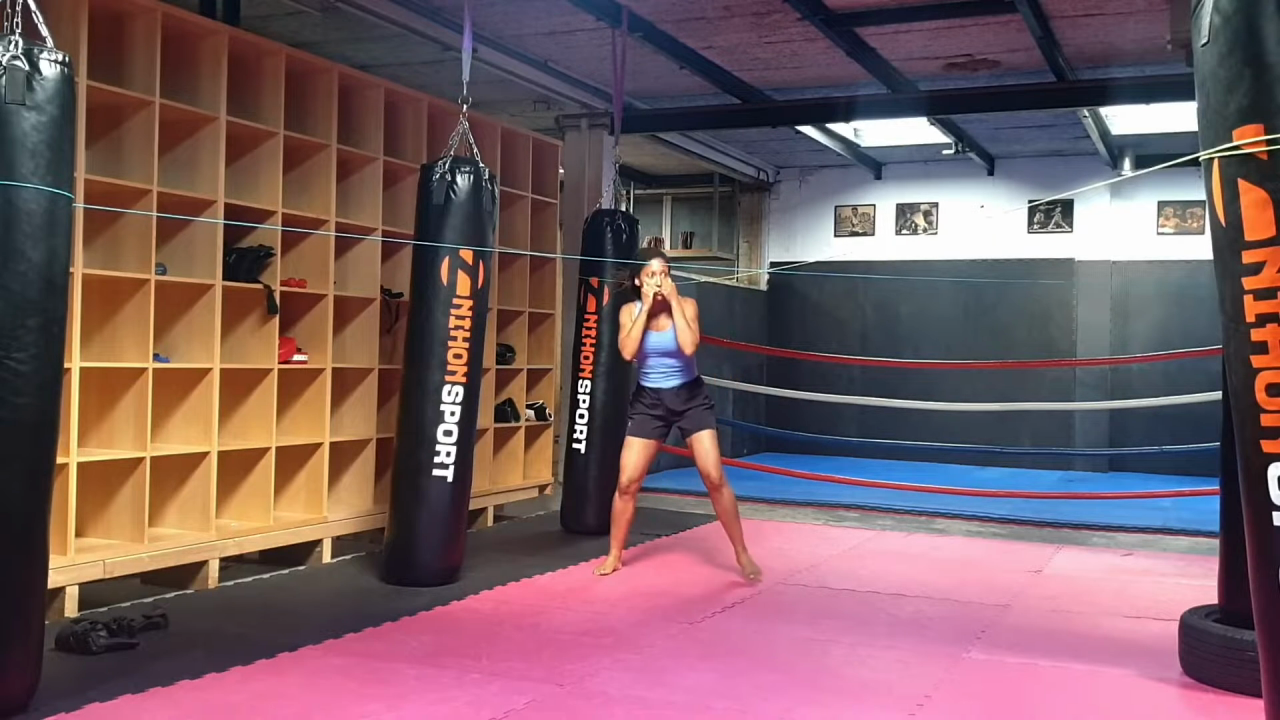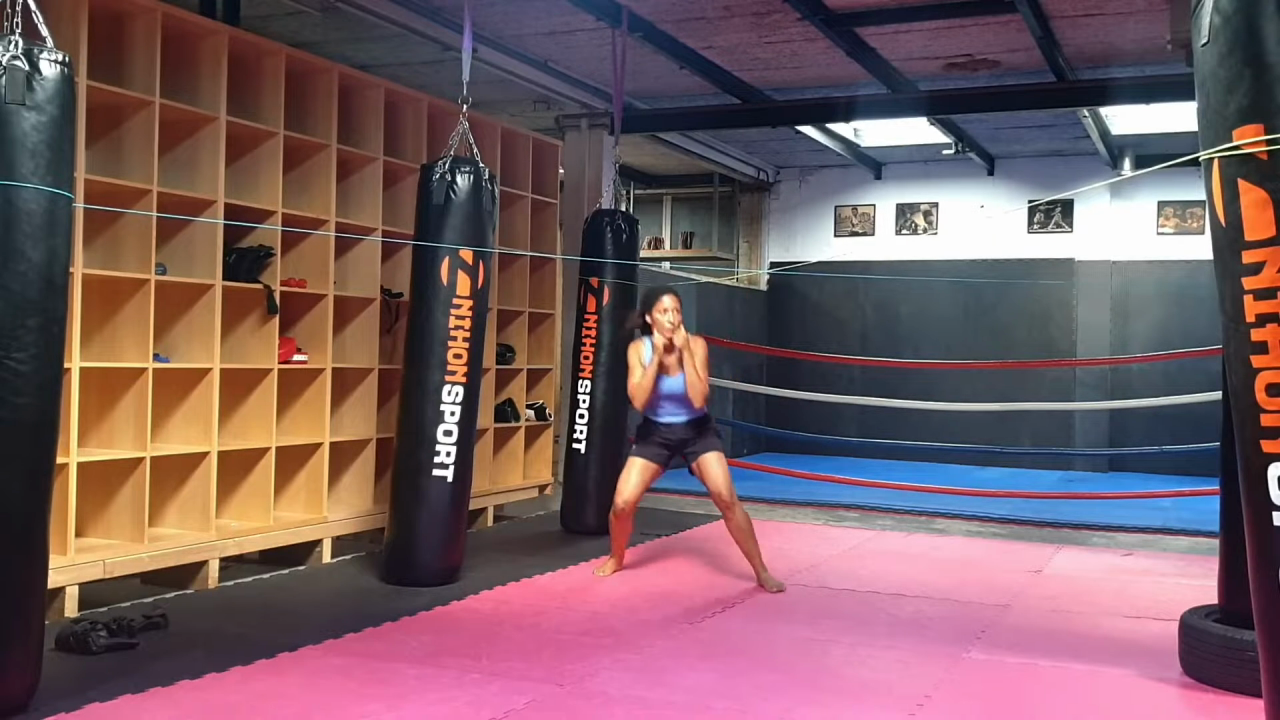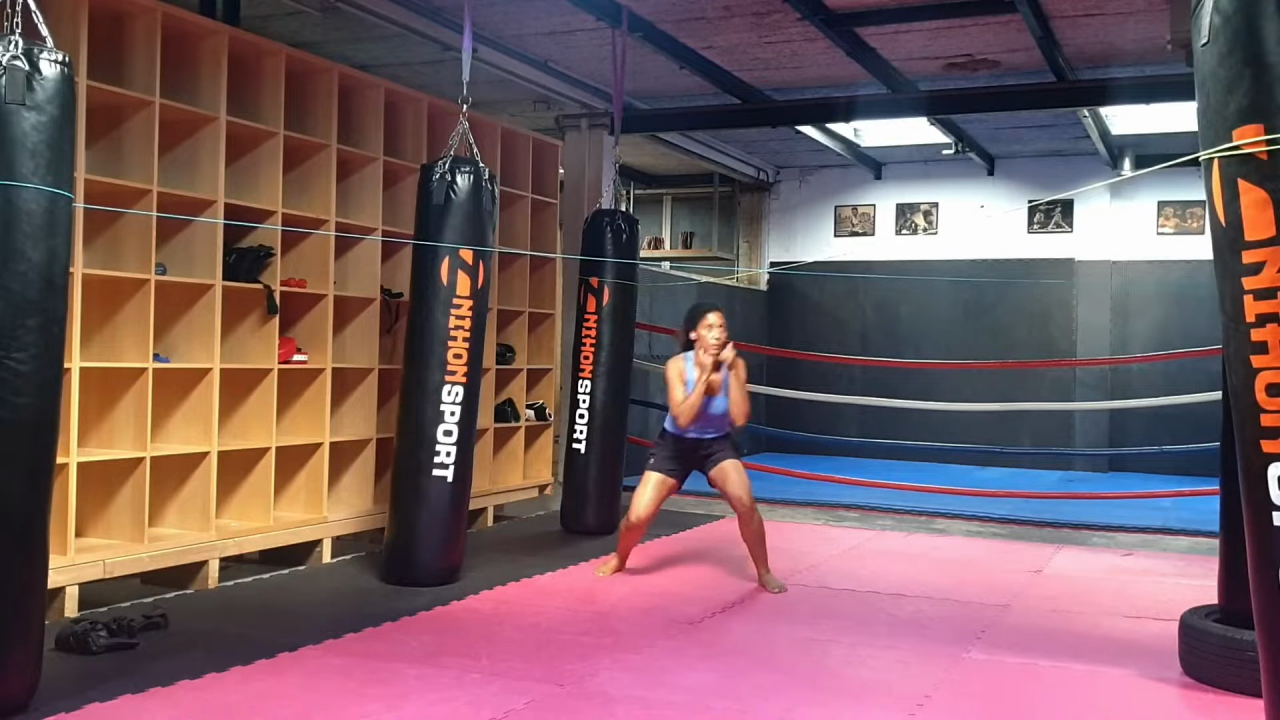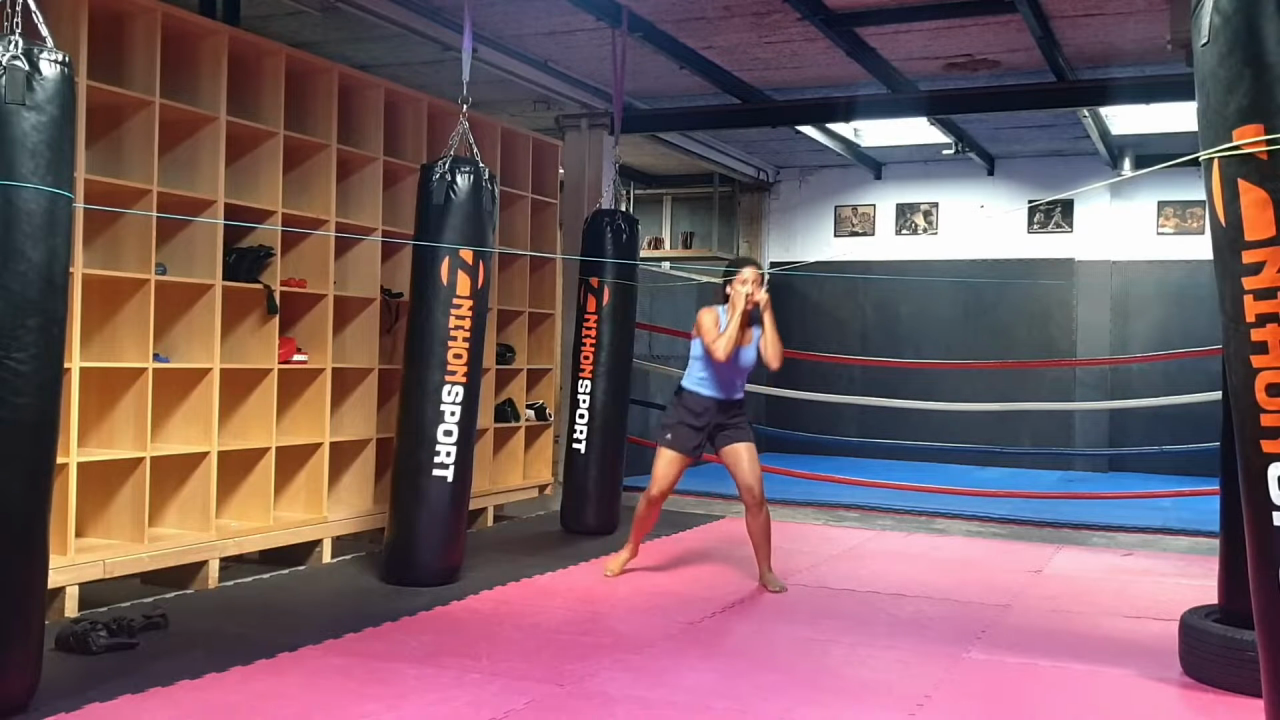
dt=0.2s
person 1, frame 1
left shoulder: (686, 304)
right shoulder: (630, 311)
left elbow: (689, 347)
right elbow: (628, 352)
left wrist: (674, 303)
right wrist: (646, 306)
left hip: (690, 397)
right hip: (649, 401)
left knee: (714, 478)
right knee: (627, 482)
left ankle: (741, 553)
right ankle: (615, 555)
person 1, frame 2
left shoulder: (696, 345)
right shoulder: (638, 349)
left elbow: (699, 400)
right elbow: (638, 401)
left wrist: (684, 352)
right wrist: (657, 355)
left hip: (697, 429)
right hip: (655, 432)
left knee: (726, 497)
right knee: (622, 502)
left ankle: (761, 570)
right ankle: (616, 558)
person 1, frame 3
left shoulder: (735, 365)
right shoulder: (677, 365)
left elbow: (741, 419)
right elbow: (684, 419)
left wrist: (731, 371)
right wrist: (705, 373)
left hip: (717, 445)
right hip: (675, 445)
left knee: (745, 503)
right knee: (637, 516)
left ankle: (764, 573)
right ankle: (619, 558)
person 1, frame 4
left shoulder: (760, 324)
right shoulder: (709, 315)
left elbow: (774, 363)
right elbow: (721, 353)
left wrist: (766, 312)
right wrist: (738, 313)
left hip: (731, 414)
right hip: (690, 408)
left knee: (754, 492)
right knee: (658, 490)
left ankle: (765, 571)
right ankle: (630, 548)
